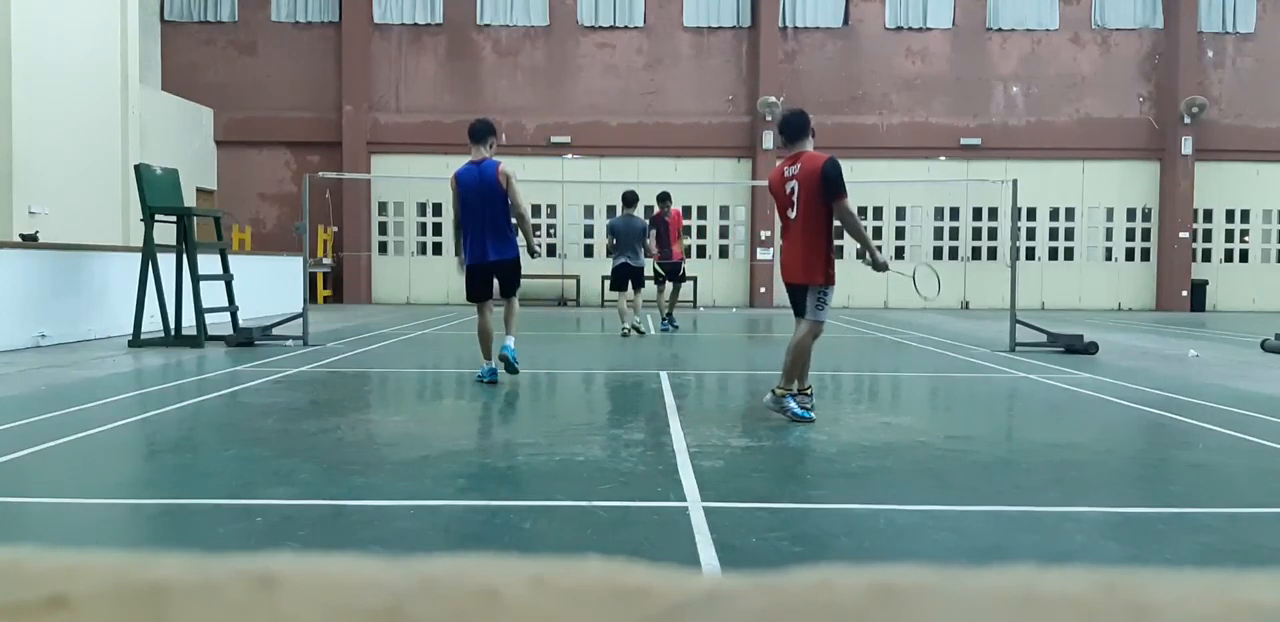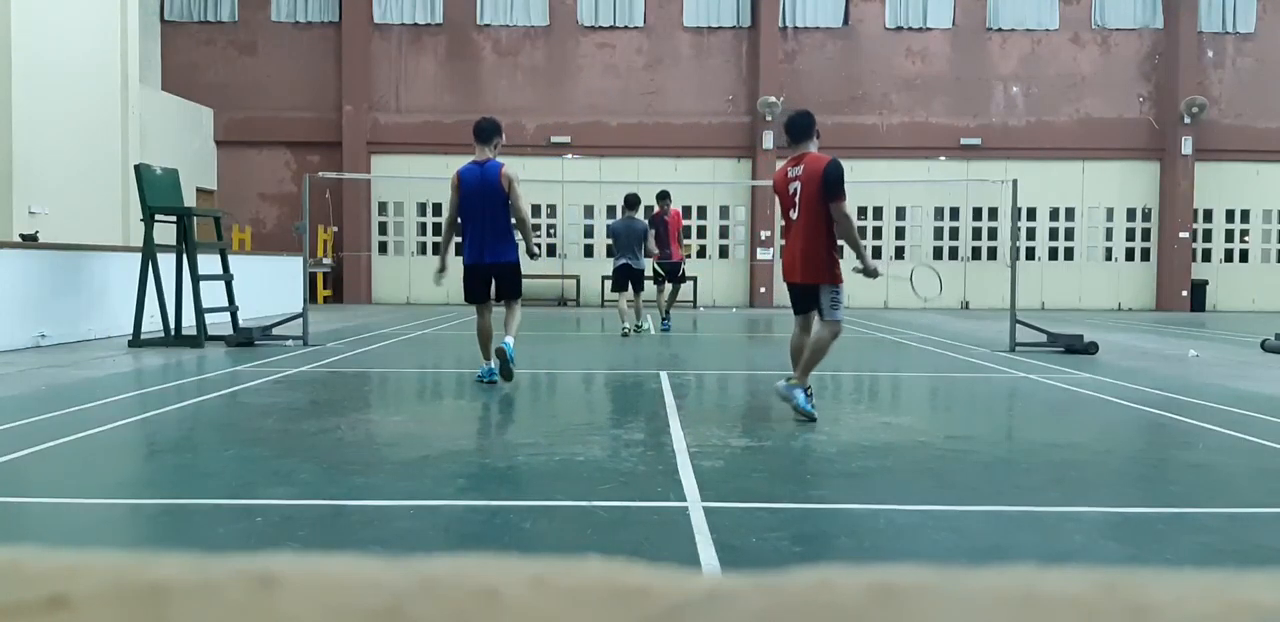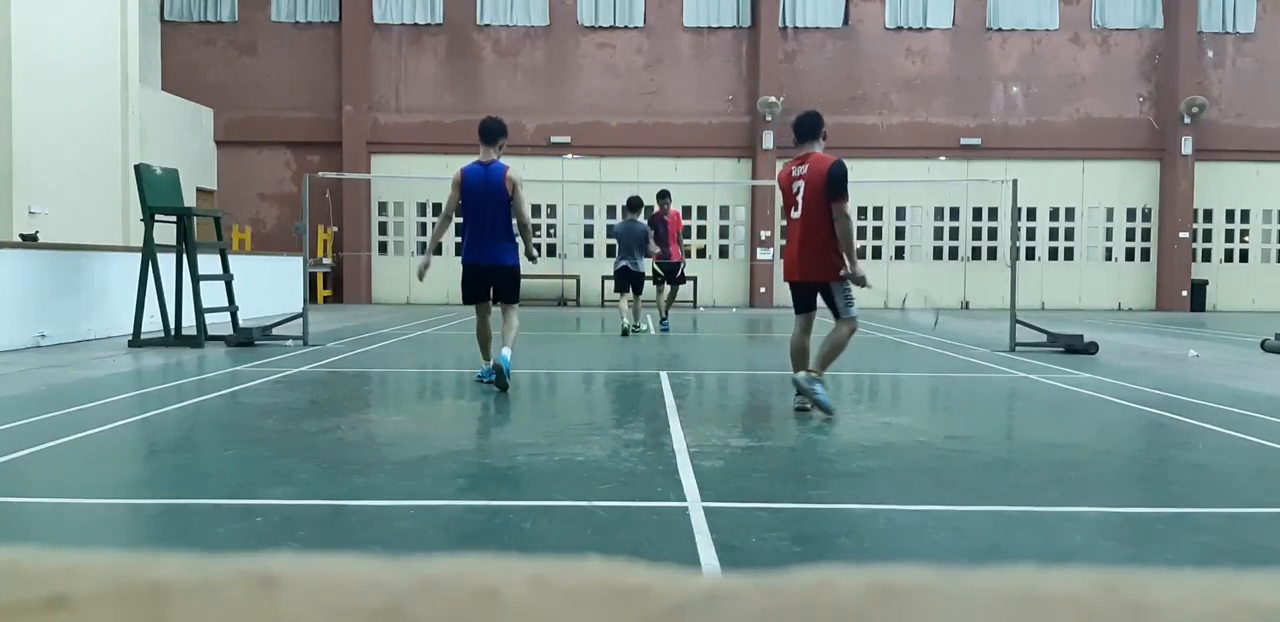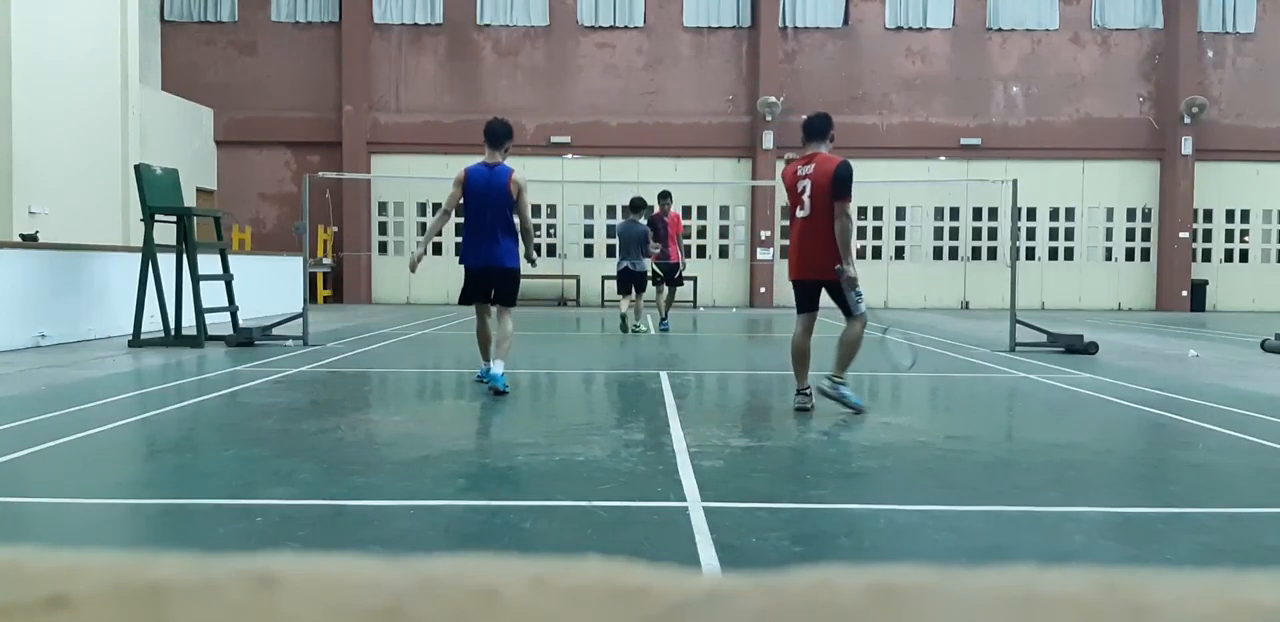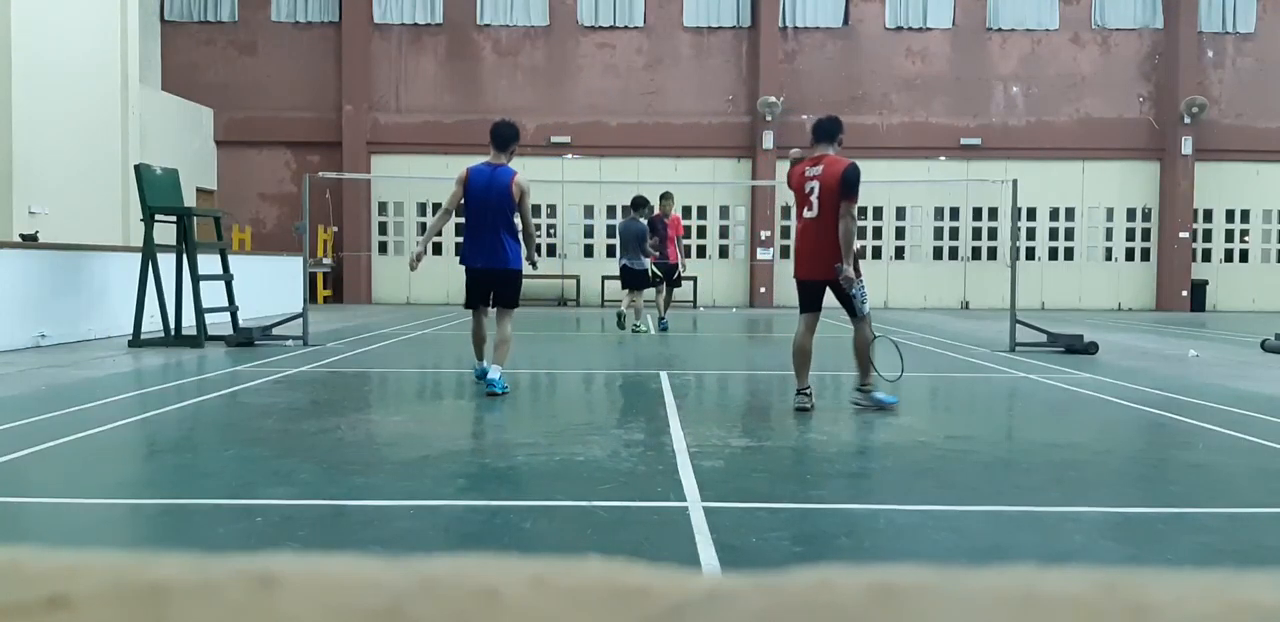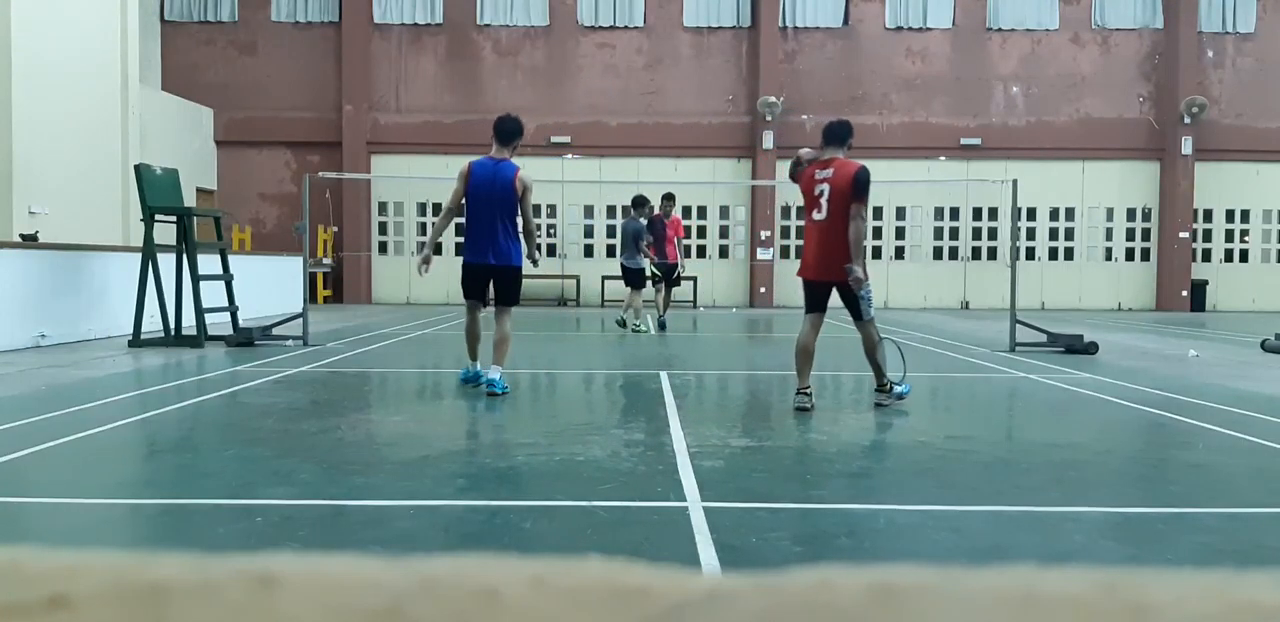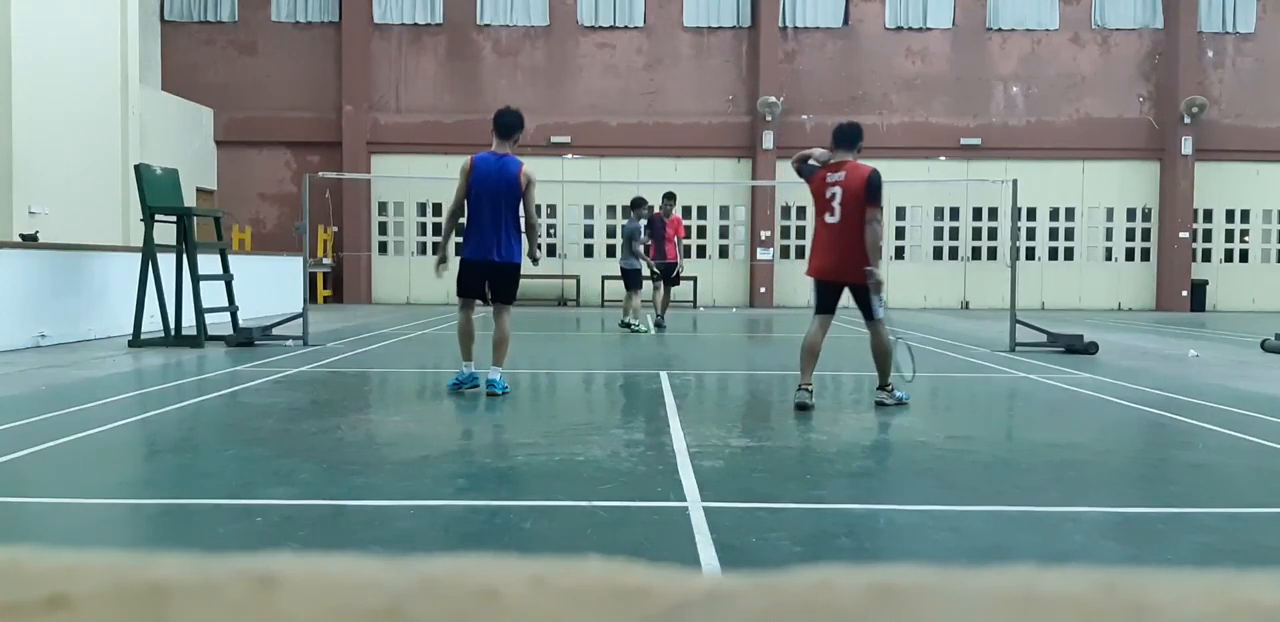
dt=0.1s
person 1, frame 1
left shoulder: (776, 175)
right shoulder: (825, 165)
right elbow: (845, 214)
right wrist: (872, 251)
left hip: (790, 263)
right hip: (815, 263)
left knee: (804, 325)
right knee: (811, 328)
left ankle: (802, 391)
right ankle: (782, 392)
person 1, frame 2
left shoulder: (780, 174)
right shoulder: (828, 166)
right elbow: (840, 217)
right wrist: (863, 258)
left hip: (793, 264)
right hip: (821, 263)
left knee: (803, 325)
right knee: (830, 326)
left ankle: (801, 390)
right ankle: (794, 382)
person 1, frame 3
left shoulder: (785, 172)
right shoulder: (832, 166)
right elbow: (841, 218)
right wrist: (853, 262)
left hip: (795, 263)
right hip: (826, 263)
left knee: (803, 324)
right knee: (847, 323)
left ankle: (803, 392)
right ankle: (812, 375)
person 1, frame 4
left shoulder: (793, 169)
right shoulder: (839, 166)
right elbow: (842, 217)
left wrist: (793, 160)
right wrist: (847, 263)
left hip: (798, 262)
right hip: (830, 265)
left knee: (804, 324)
right knee: (857, 319)
left ankle: (802, 392)
right ankle: (835, 379)
person 1, frame 5
left shoulder: (796, 170)
right shoulder: (847, 168)
right elbow: (846, 217)
left wrist: (796, 157)
right wrist: (847, 263)
left hip: (805, 263)
right hip: (835, 263)
left knee: (806, 324)
right knee: (862, 322)
left ankle: (802, 391)
right ankle: (865, 388)
person 1, frame 6
left shoulder: (806, 172)
right shoulder: (857, 172)
left elbow: (793, 169)
right elbow: (857, 219)
left wrist: (804, 154)
right wrist: (857, 264)
left hip: (812, 266)
right hip: (844, 265)
left knee: (811, 325)
right knee: (866, 325)
left ankle: (803, 391)
right ankle: (884, 388)
person 1, frame 7
left shoulder: (817, 173)
right shoulder: (869, 175)
left elbow: (796, 162)
right elbow: (873, 223)
left wrist: (813, 153)
right wrist: (874, 266)
left hip: (823, 266)
right hip: (857, 267)
left knee: (819, 325)
right knee: (876, 325)
left ankle: (804, 387)
right ankle: (885, 389)
person 2, frame 1
left shoulder: (458, 177)
right shoulder: (502, 171)
left elbow: (458, 220)
right elbow: (520, 212)
left wrist: (460, 254)
right wrist: (531, 243)
left hip: (475, 255)
right hip: (505, 252)
left knee: (483, 310)
right knee: (511, 298)
left ankle: (488, 367)
right ankle: (509, 344)
person 2, frame 2
left shoulder: (460, 177)
right shoulder: (507, 173)
left elbow: (452, 221)
right elbow: (521, 216)
left wrist: (443, 258)
right wrist: (531, 245)
left hip: (474, 257)
right hip: (505, 254)
left knee: (483, 312)
right knee: (512, 304)
left ankle: (489, 367)
right ankle: (507, 343)
person 2, frame 3
left shoulder: (462, 175)
right shoulder: (510, 175)
left elbow: (447, 216)
right elbow: (523, 219)
left wrist: (428, 253)
right wrist: (530, 248)
left hip: (473, 258)
right hip: (505, 257)
left knee: (482, 312)
right knee: (510, 310)
left ankle: (487, 367)
right ankle: (504, 355)
person 2, frame 4
left shoulder: (466, 175)
right shoulder: (515, 179)
left elbow: (445, 213)
right elbow: (525, 224)
left wrist: (422, 246)
right wrist: (530, 252)
left hip: (475, 259)
right hip: (506, 260)
left knee: (482, 313)
right knee: (504, 315)
left ankle: (487, 366)
right ankle: (497, 370)
person 2, frame 5
left shoulder: (468, 175)
right shoulder: (518, 182)
left elbow: (446, 212)
right elbow: (527, 227)
left wrist: (422, 244)
right wrist: (531, 254)
left hip: (476, 260)
right hip: (508, 261)
left knee: (478, 315)
right knee: (504, 318)
left ankle: (481, 366)
right ankle: (495, 375)
person 2, frame 6
left shoulder: (469, 169)
right shoulder: (521, 177)
left elbow: (450, 211)
right elbow: (529, 222)
left wrist: (429, 246)
right wrist: (532, 252)
left hip: (475, 256)
right hip: (508, 258)
left knee: (473, 311)
right knee: (503, 315)
left ankle: (473, 368)
right ankle: (495, 376)
person 2, frame 7
left shoulder: (471, 164)
right shoulder: (524, 172)
left elbow: (456, 210)
right elbow: (531, 219)
left wrist: (443, 247)
right wrist: (533, 249)
left hip: (474, 253)
right hip: (507, 255)
left knee: (466, 309)
right knee: (501, 314)
left ankle: (467, 370)
right ankle: (494, 376)
